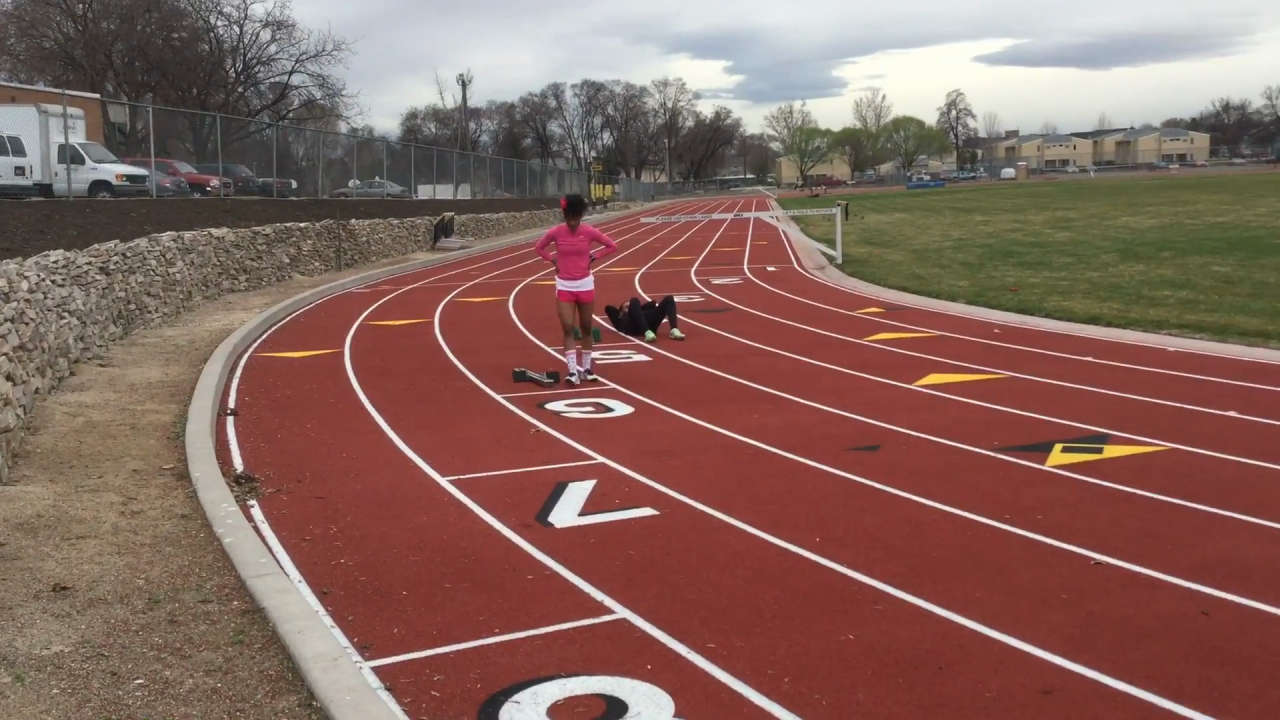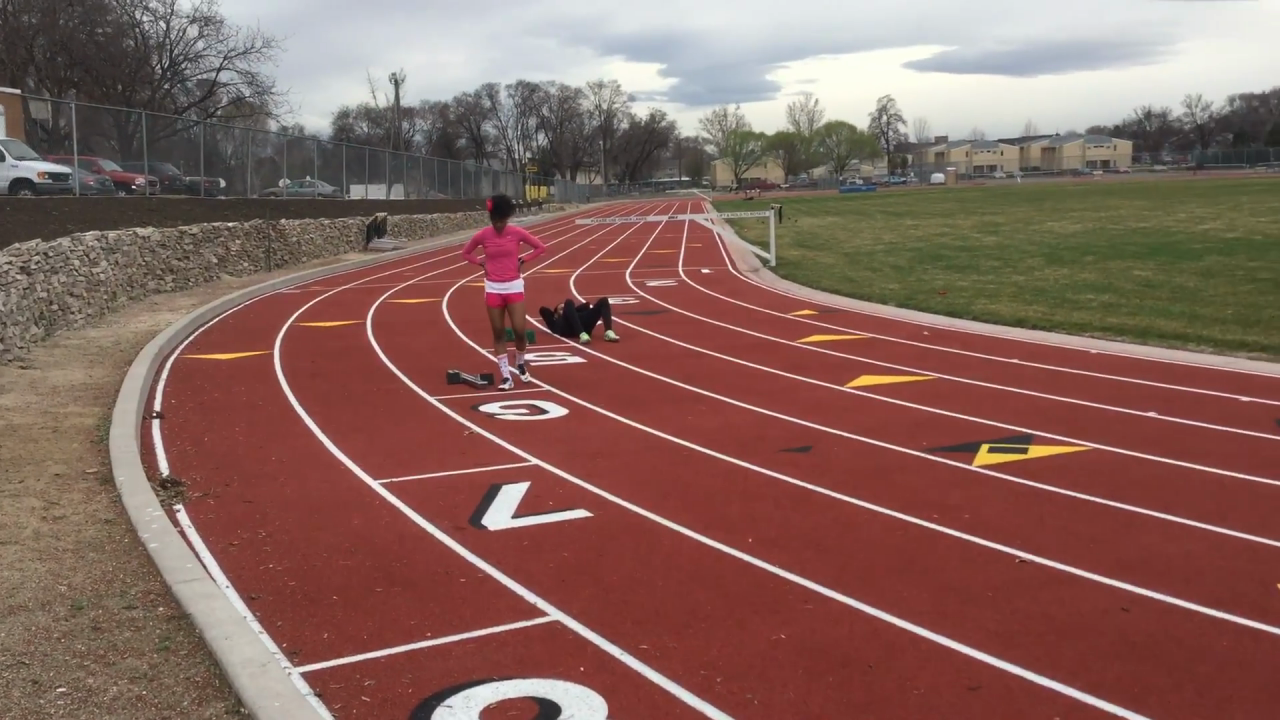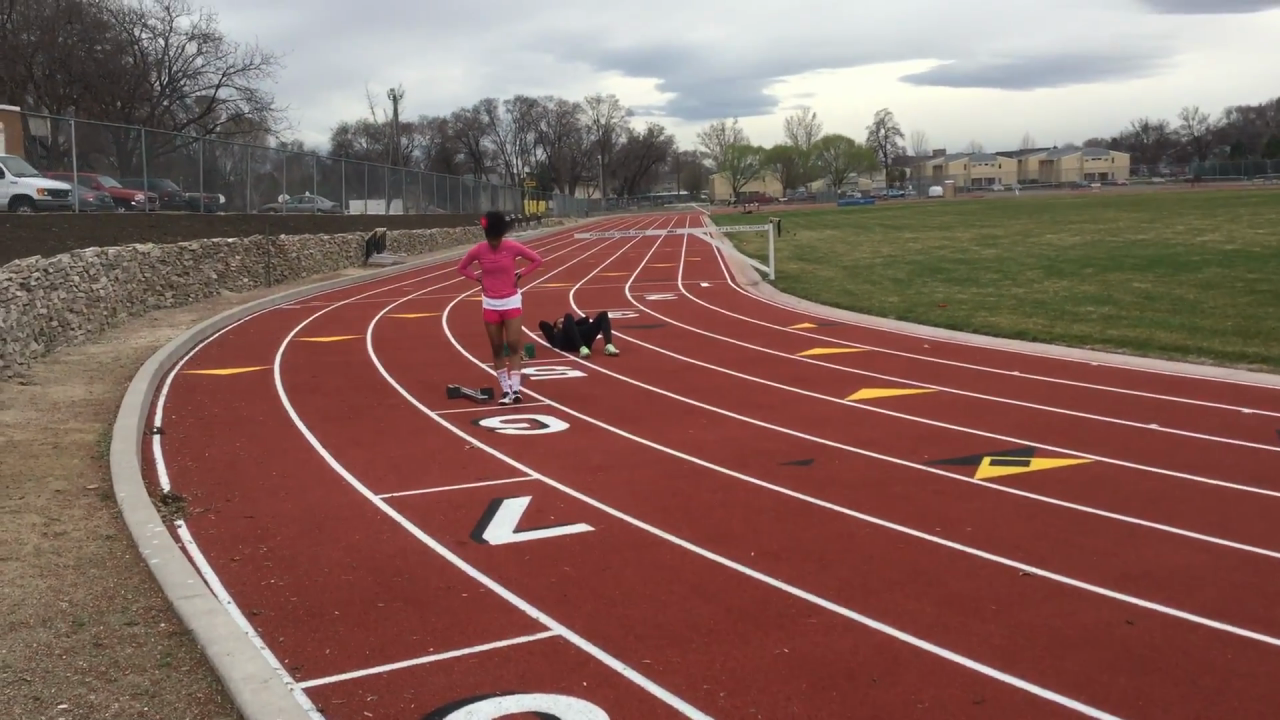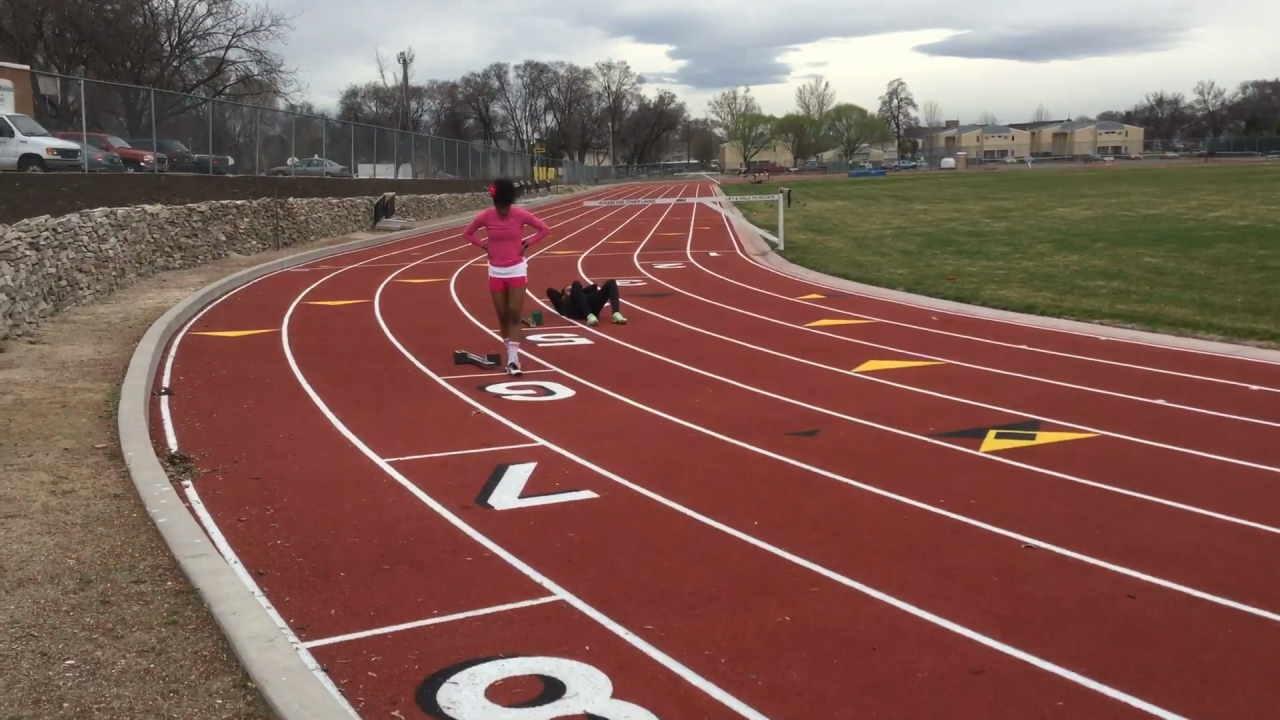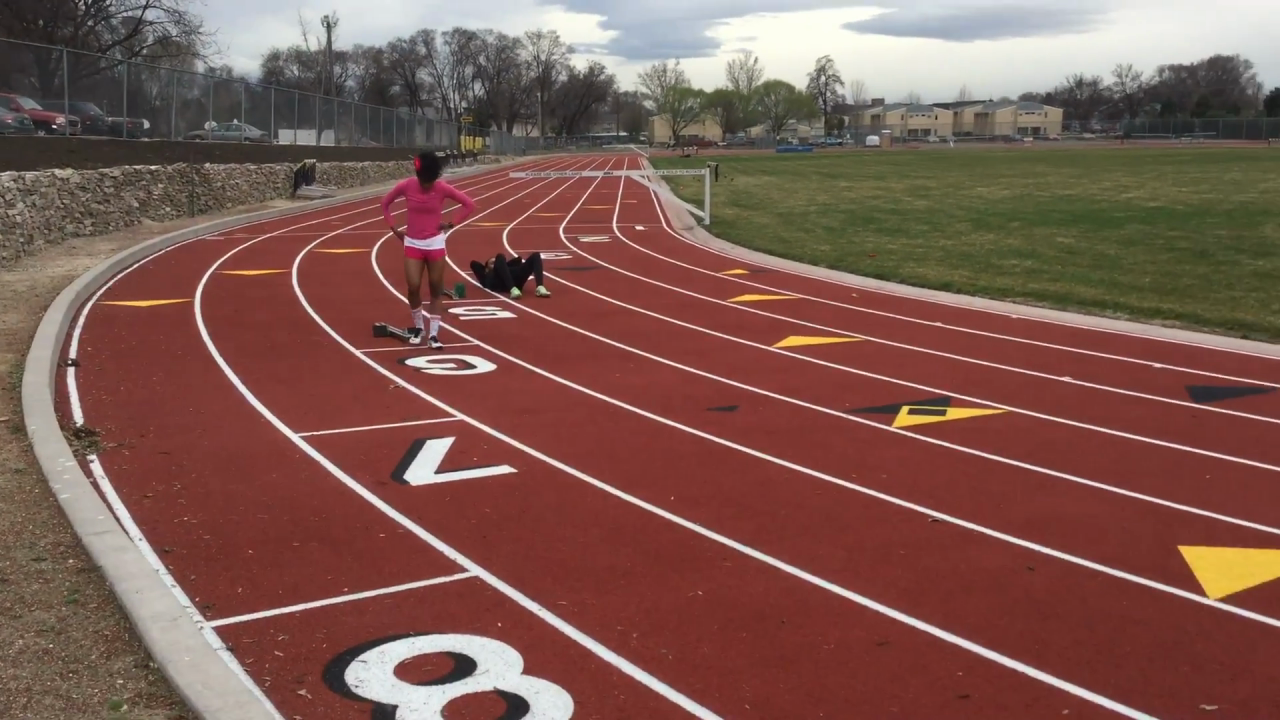
dt=0.3s
person 1, frame 1
left shoulder: (589, 232)
right shoulder: (556, 232)
left elbow: (612, 246)
right elbow: (539, 247)
left wrist: (592, 257)
right wrist: (553, 260)
left hip: (585, 284)
right hip: (564, 286)
left knee: (586, 328)
right knee: (568, 328)
left ankle: (586, 367)
right ankle: (572, 371)
person 1, frame 2
left shoulder: (517, 233)
right shoulder: (483, 235)
left elbow: (540, 247)
right elbow: (466, 252)
left wrist: (522, 260)
right wrist: (482, 263)
left hip: (514, 286)
right hip: (493, 288)
left knee: (519, 330)
right knee: (498, 333)
left ankle: (520, 362)
right ankle: (506, 376)
person 1, frame 3
left shoulder: (513, 247)
right shoulder: (478, 250)
left elbow: (537, 260)
right elbow: (461, 268)
left wrist: (519, 275)
right wrist: (479, 278)
left hip: (511, 302)
right hip: (490, 304)
left knee: (513, 346)
right knee: (497, 349)
left ankle: (516, 389)
right ankle: (506, 389)
person 1, frame 4
left shoulder: (521, 215)
right shoulder: (486, 216)
left elbow: (545, 229)
right elbow: (468, 233)
left wrist: (526, 244)
right wrist: (484, 245)
left hip: (516, 270)
right hip: (496, 272)
left knee: (515, 316)
right knee: (503, 317)
left ankle: (513, 361)
right ankle: (511, 356)
person 1, frame 5
left shoulder: (443, 188)
right shoulder: (406, 186)
left elbow: (470, 204)
right elbow: (385, 203)
left wrist: (450, 224)
right wrist: (394, 229)
left hip: (435, 243)
right hip: (412, 243)
left knee: (436, 290)
right knee: (413, 287)
left ankle: (433, 334)
right ankle: (418, 326)
